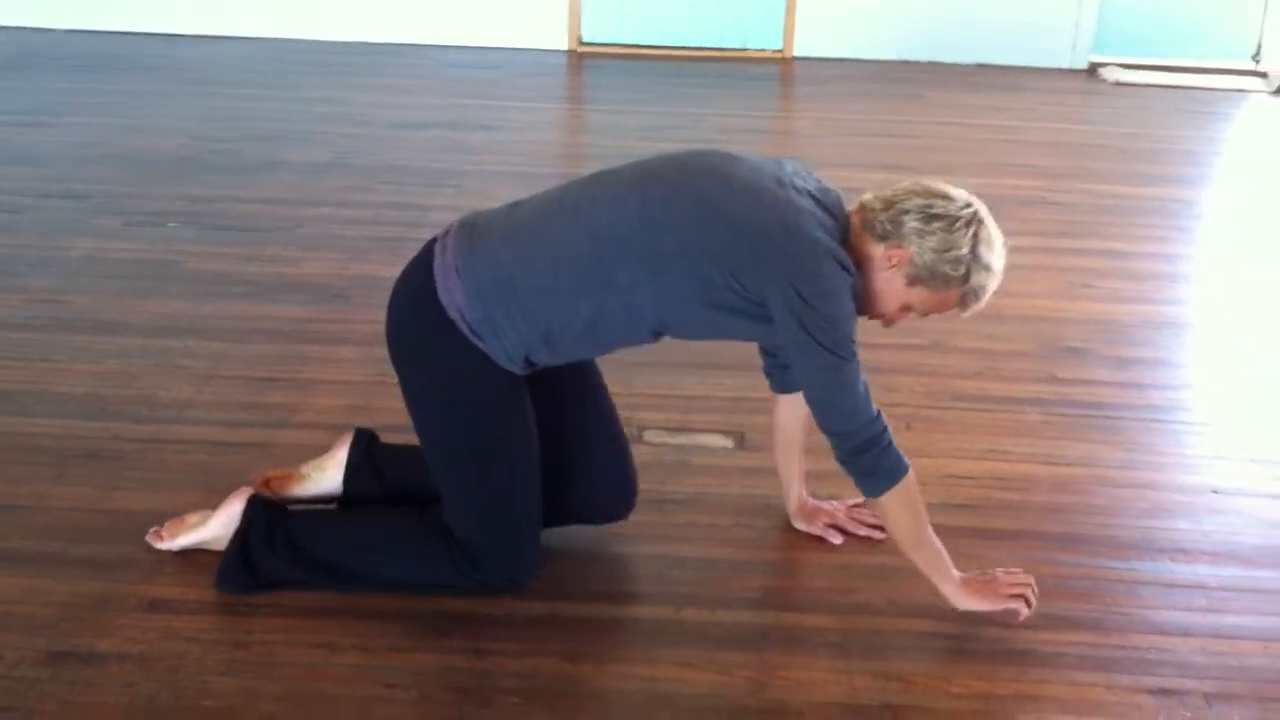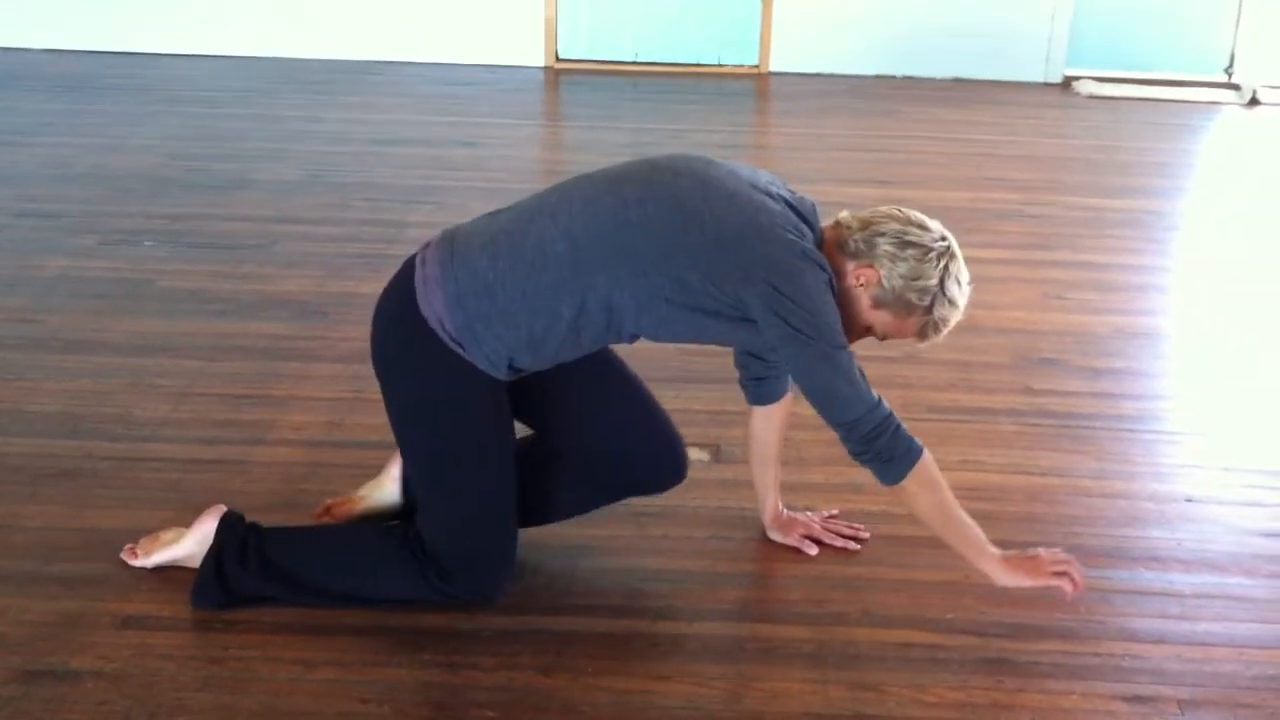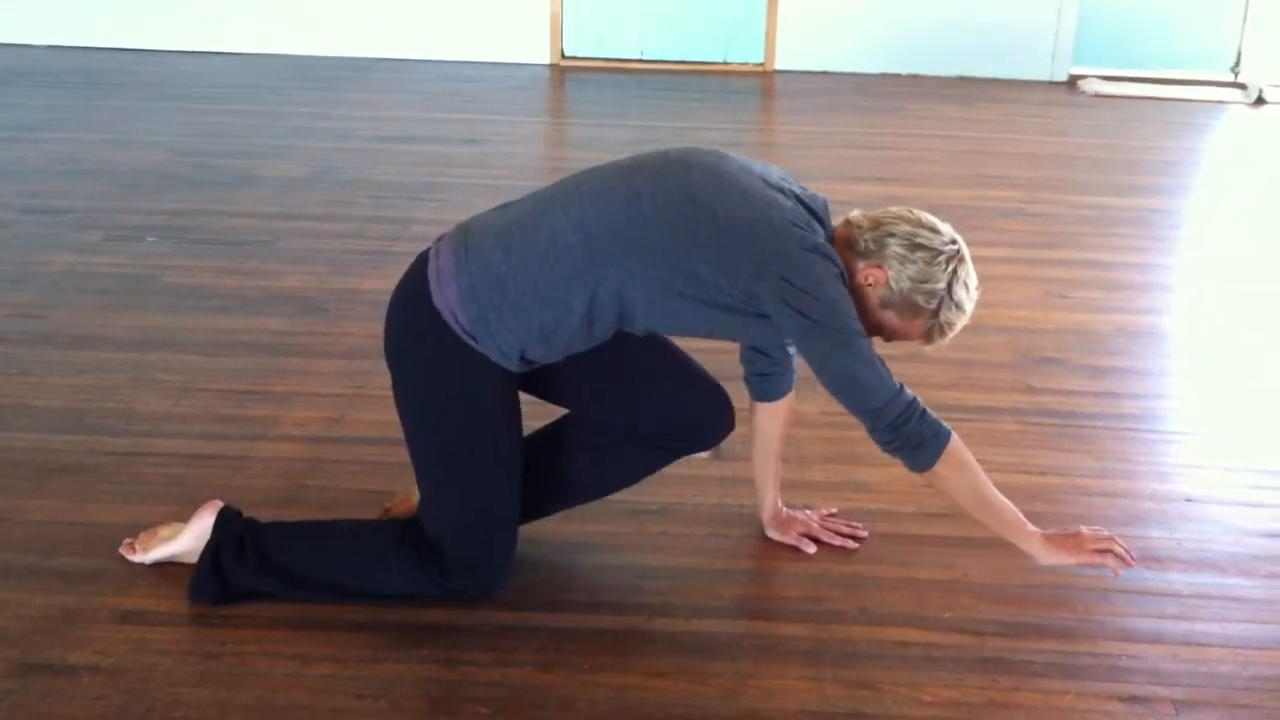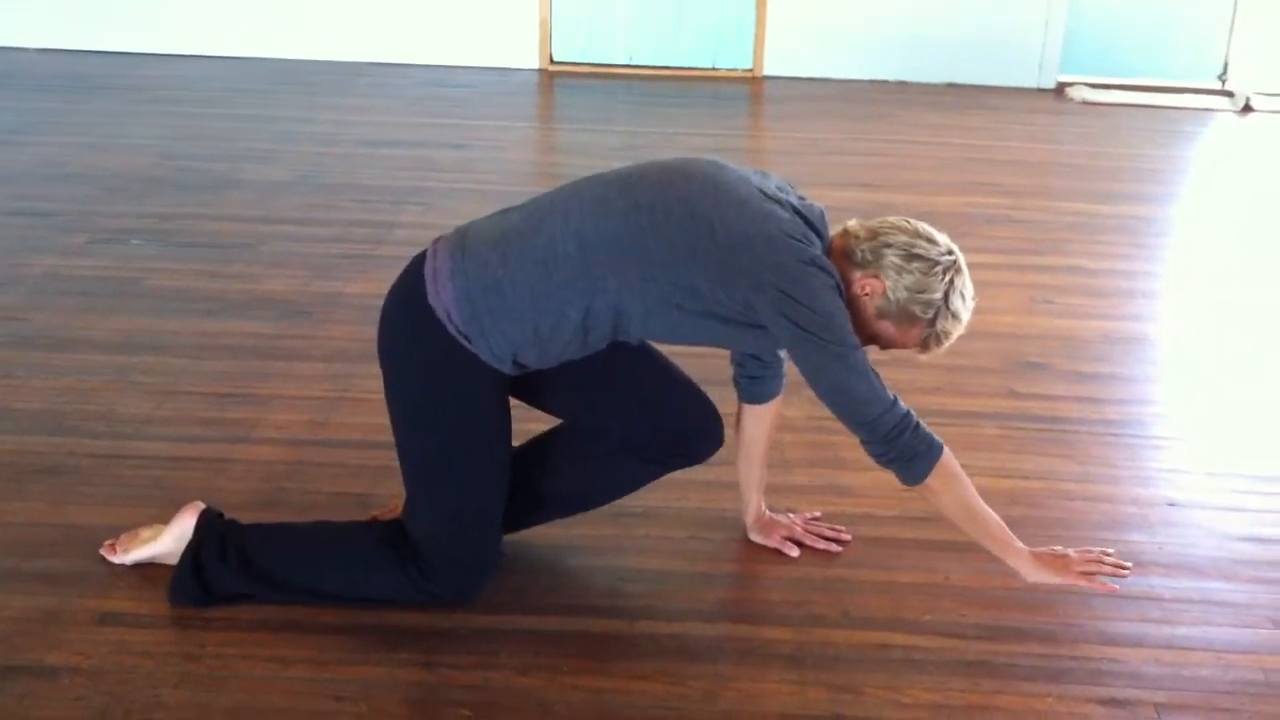
dt=0.4s
person 1, frame 1
left shoulder: (808, 212)
right shoulder: (811, 267)
left elbow: (787, 364)
right elbow: (866, 444)
left wrist: (797, 500)
right wrist: (955, 584)
left hip: (500, 299)
right hip: (454, 321)
left knee: (601, 496)
right knee: (496, 559)
left ankle: (358, 470)
right ankle: (252, 532)
person 1, frame 2
left shoulder: (787, 227)
right shoulder: (788, 271)
left elbow: (764, 372)
right elbow: (876, 436)
left wrist: (773, 510)
right wrist: (994, 561)
left hip: (497, 315)
right hip: (437, 332)
left knee: (652, 463)
right knee: (470, 574)
left ankle: (423, 482)
right ankle: (229, 549)
person 1, frame 3
left shoulder: (790, 223)
right shoulder: (800, 267)
left elbow: (768, 365)
right elbow: (904, 426)
left wrist: (773, 508)
right wrist: (1036, 540)
left hip: (512, 306)
right hip: (452, 326)
left knee: (696, 416)
right knee: (469, 569)
left ankle: (464, 485)
right ankle: (227, 544)
person 1, frame 4
left shoulder: (789, 229)
right shoulder: (799, 277)
left elbow: (758, 369)
right elbow: (895, 438)
left wrist: (756, 511)
right wrist: (1026, 558)
left hip: (505, 312)
right hip: (445, 327)
left knee: (685, 431)
right knee: (451, 574)
left ankle: (450, 497)
right ankle: (208, 545)
